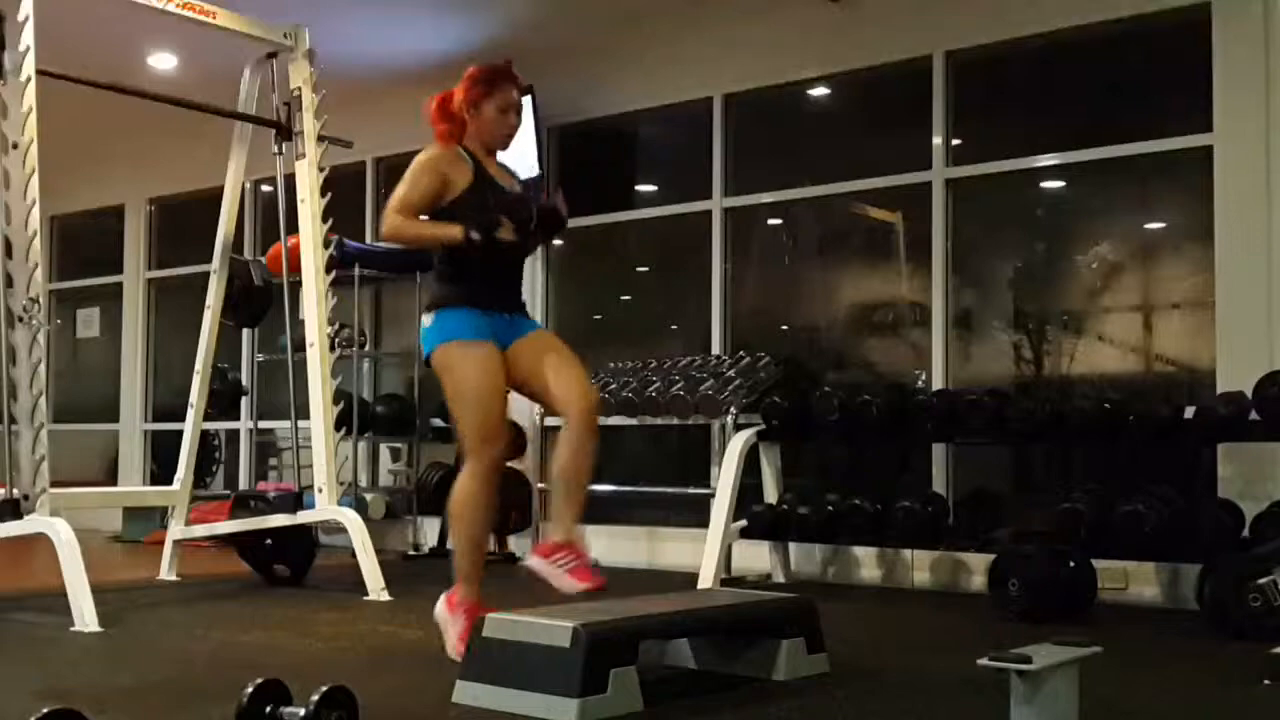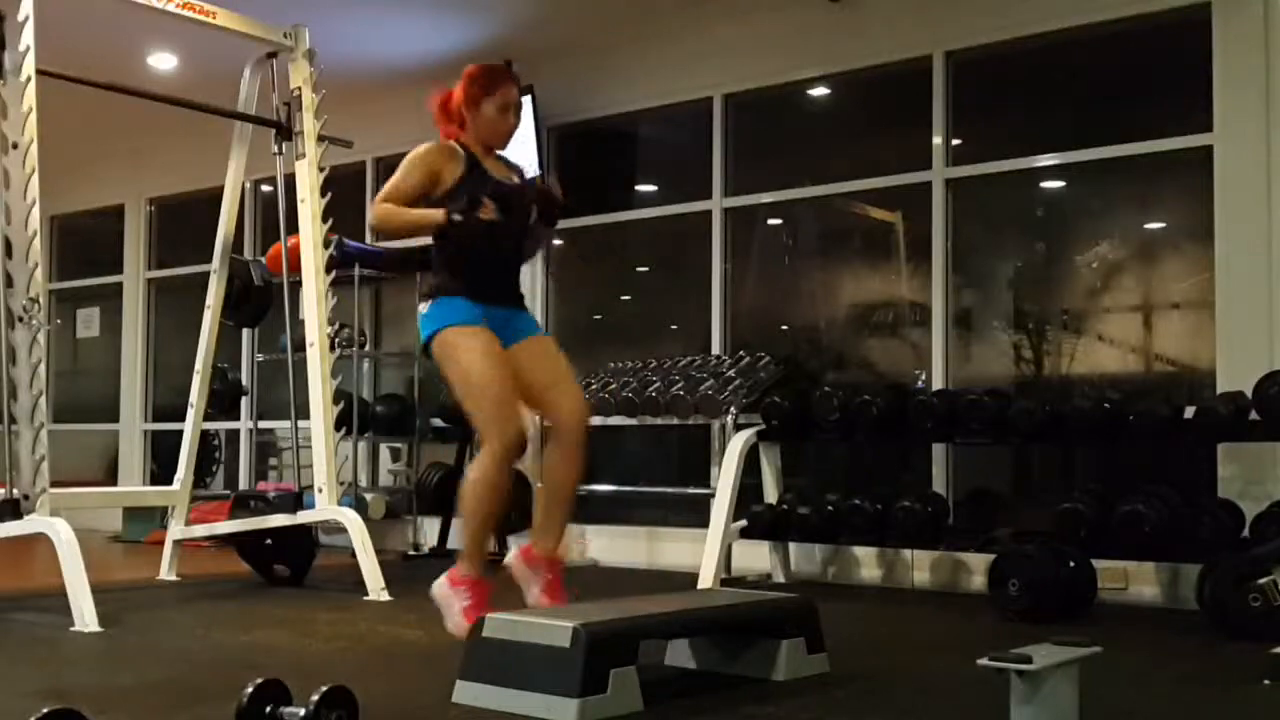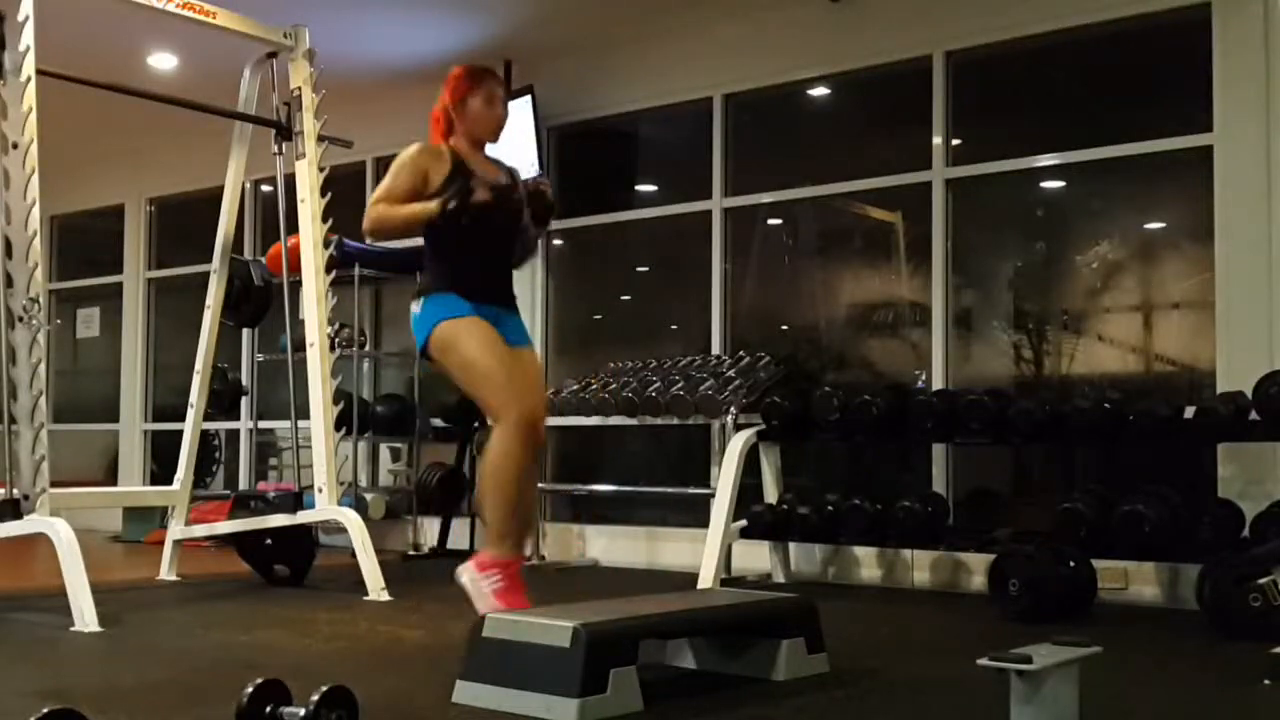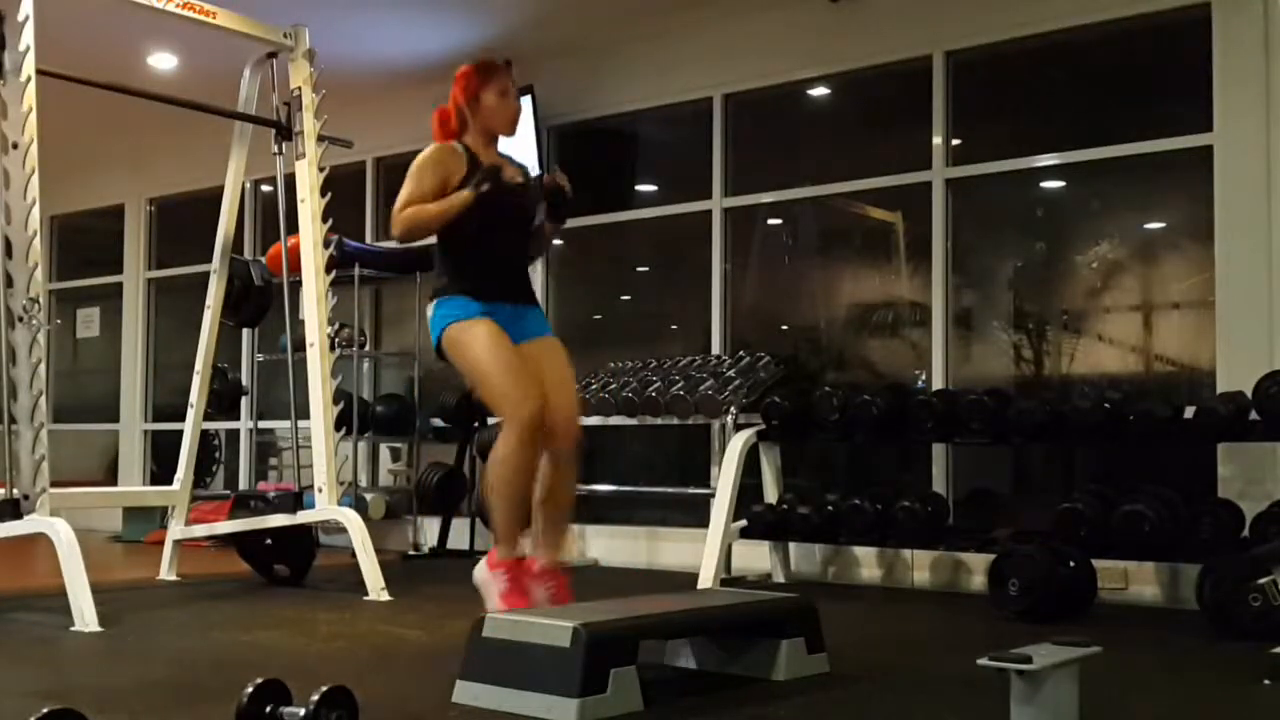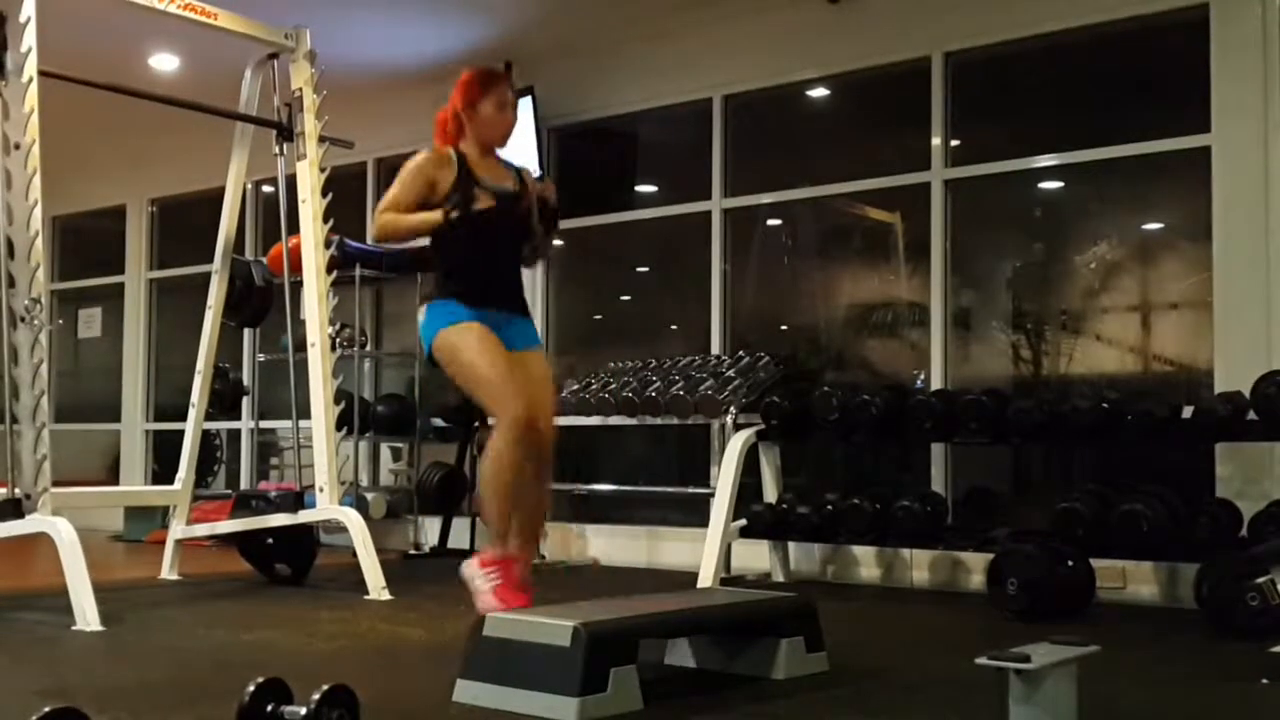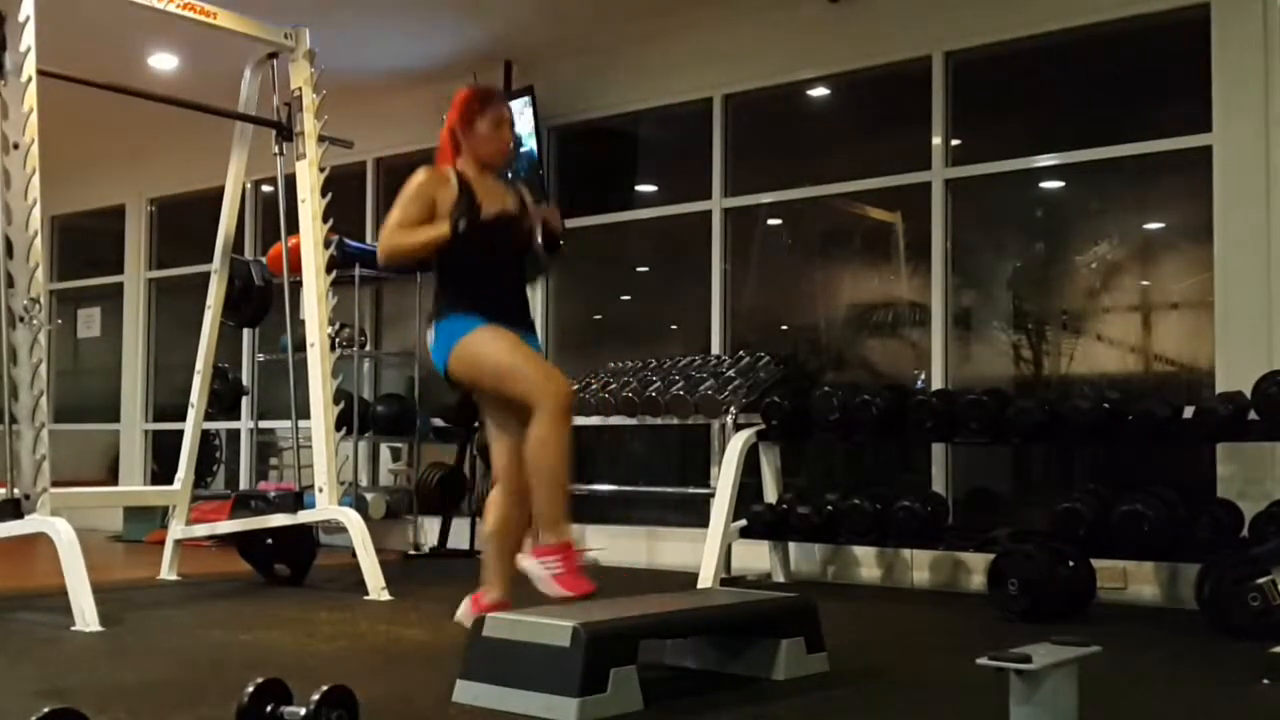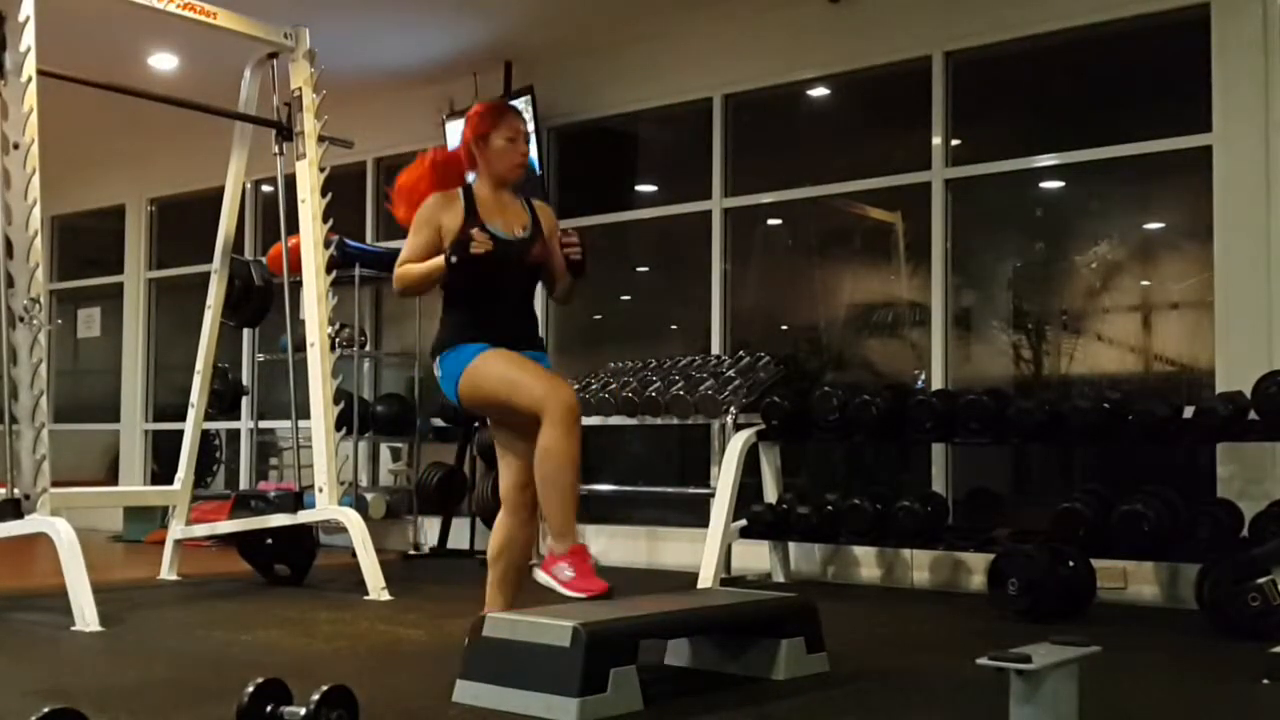
dt=0.7s
person 1, frame 1
left shoulder: (514, 180)
right shoulder: (443, 161)
right elbow: (392, 223)
left wrist: (545, 227)
right wrist: (468, 232)
left hip: (512, 317)
right hip: (461, 318)
left knee: (582, 403)
right knee: (484, 455)
left ankle: (561, 542)
right ankle: (464, 598)
person 1, frame 2
left shoulder: (511, 175)
right shoulder: (436, 157)
right elbow: (380, 215)
left wrist: (540, 216)
right wrist: (450, 215)
left hip: (510, 313)
right hip: (456, 310)
left knee: (573, 419)
right knee: (504, 435)
left ankle: (541, 555)
right ankle: (466, 577)
person 1, frame 3
left shoulder: (508, 177)
right shoulder: (427, 157)
right elbow: (374, 221)
left wrist: (534, 215)
right wrist: (444, 206)
left hip: (501, 312)
right hip: (445, 307)
left knee: (529, 432)
right knee: (515, 417)
left ankle: (496, 564)
right ankle: (496, 558)
person 1, frame 4
left shoulder: (516, 171)
right shoulder: (442, 156)
right elbow: (402, 227)
left wrist: (551, 213)
right wrist: (474, 193)
left hip: (519, 310)
right hip: (464, 309)
left knee: (566, 430)
right knee: (525, 415)
left ankle: (540, 566)
right ankle: (505, 557)
person 1, frame 5
left shoulder: (519, 177)
right shoulder: (433, 164)
right elbow: (380, 226)
left wrist: (544, 220)
right wrist: (449, 216)
left hip: (514, 316)
right hip: (454, 312)
left knee: (540, 440)
right knee: (515, 414)
left ankle: (518, 572)
right ankle: (497, 557)
person 1, frame 6
left shoulder: (517, 195)
right shoulder: (435, 183)
left elbow: (525, 268)
right elbow: (388, 249)
right wrist: (454, 228)
left hip: (517, 325)
right hip: (462, 326)
left knee: (511, 476)
right knee: (556, 397)
left ankle: (486, 599)
right ankle: (553, 546)
person 1, frame 7
left shoulder: (539, 214)
right shoulder: (444, 204)
left elbow: (560, 293)
right elbow: (401, 279)
left wrist: (571, 266)
right wrist: (452, 259)
left hip: (525, 352)
right hip: (467, 352)
left knee: (521, 499)
right knee: (562, 402)
right ankle: (565, 552)
